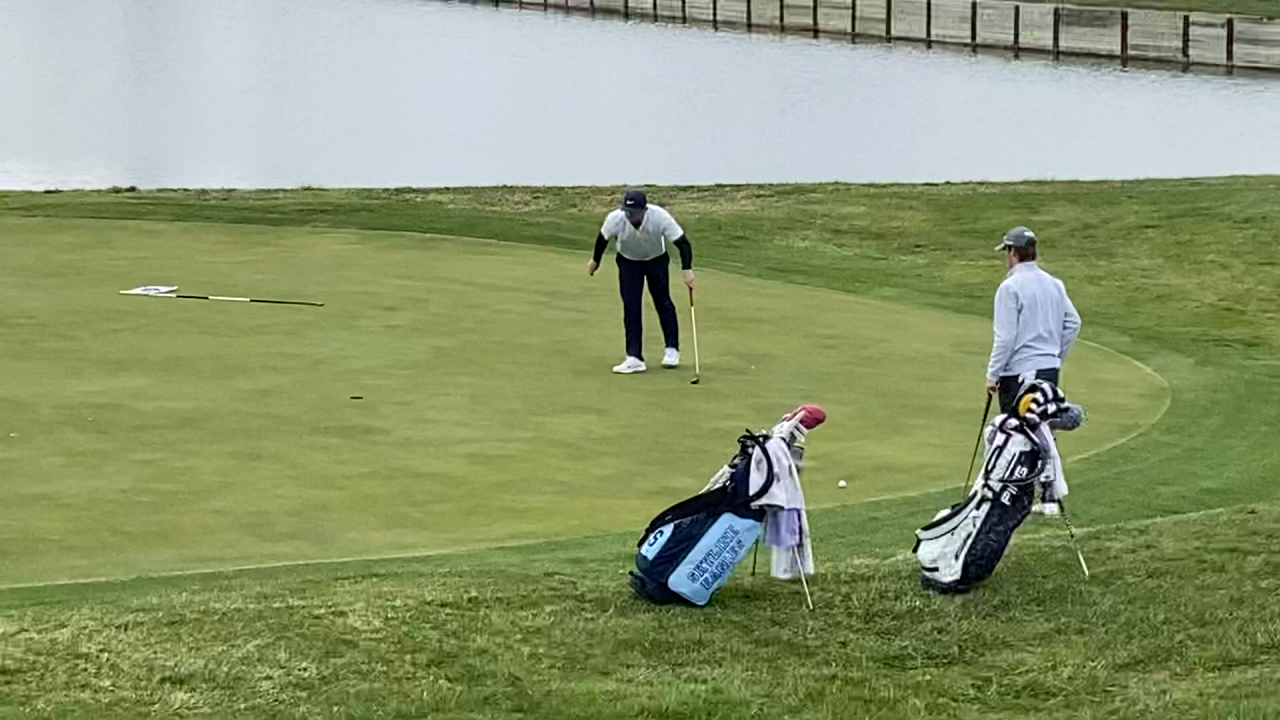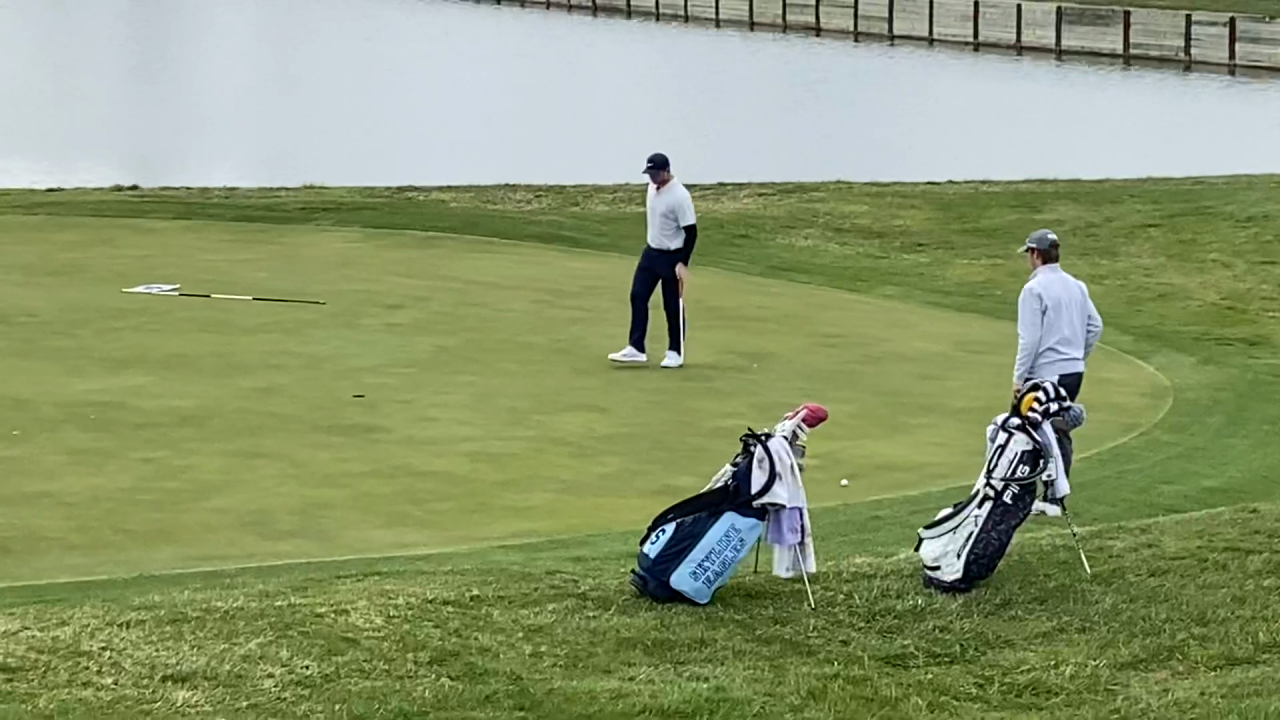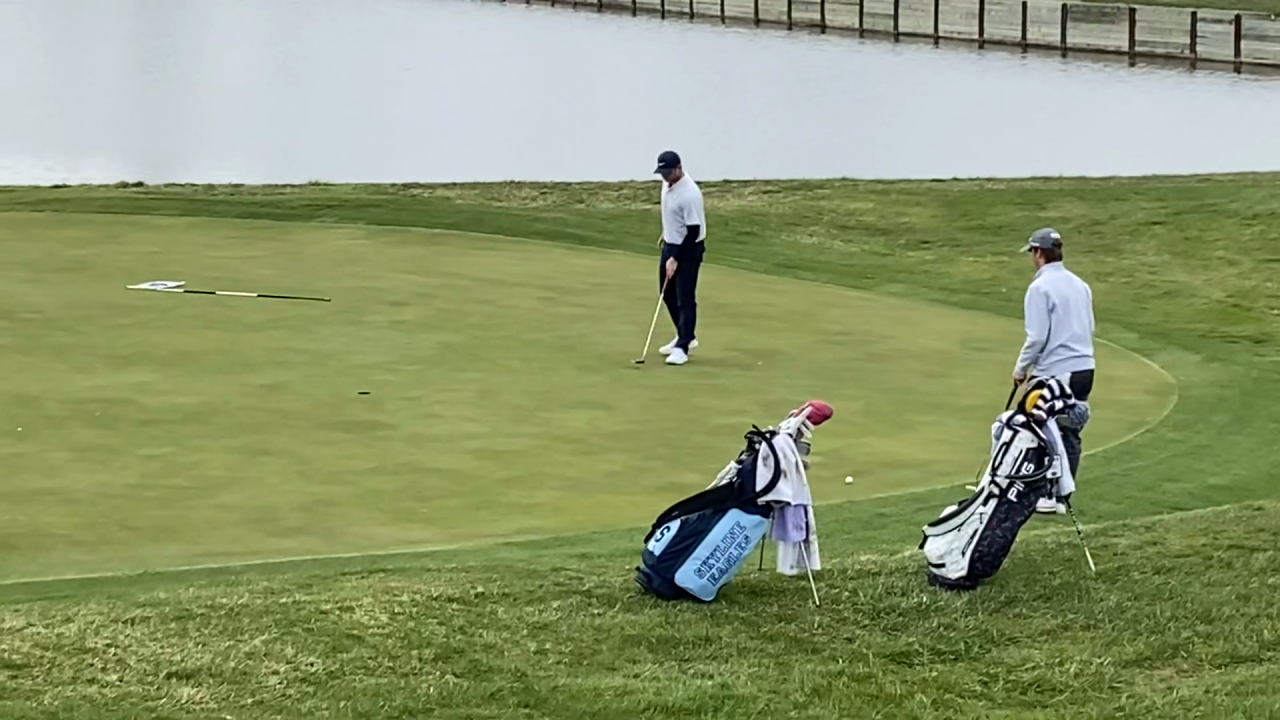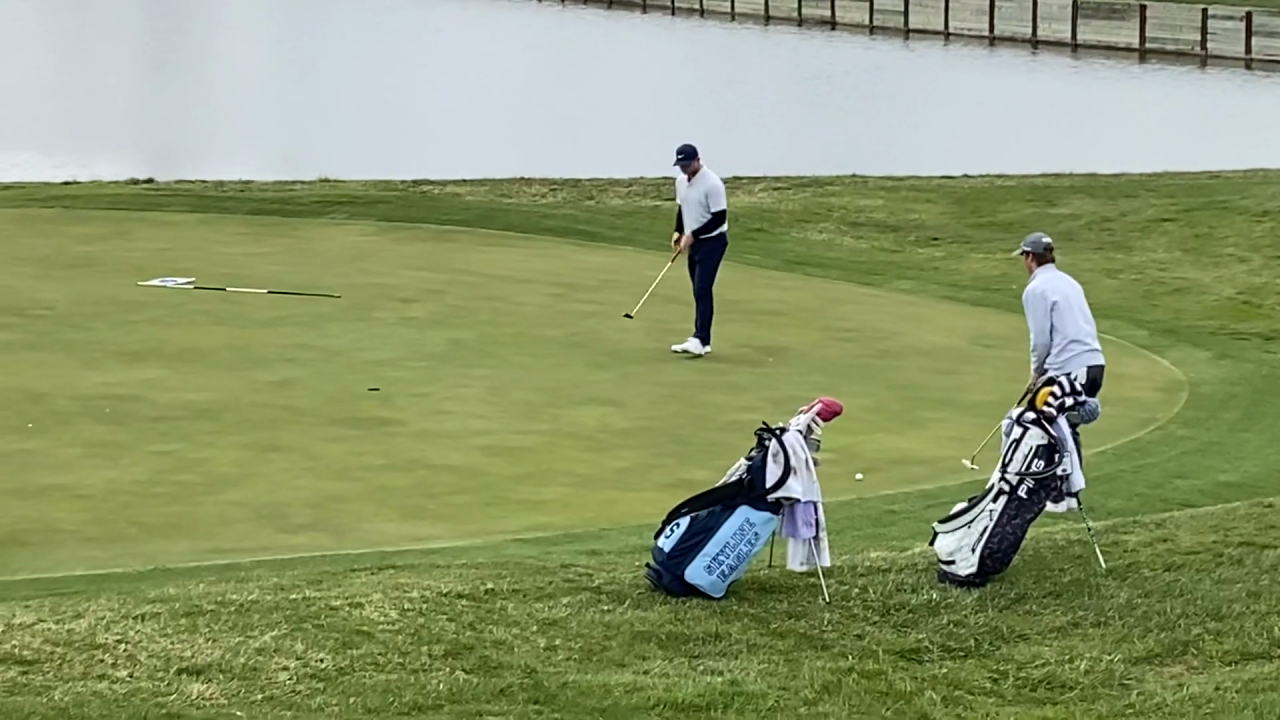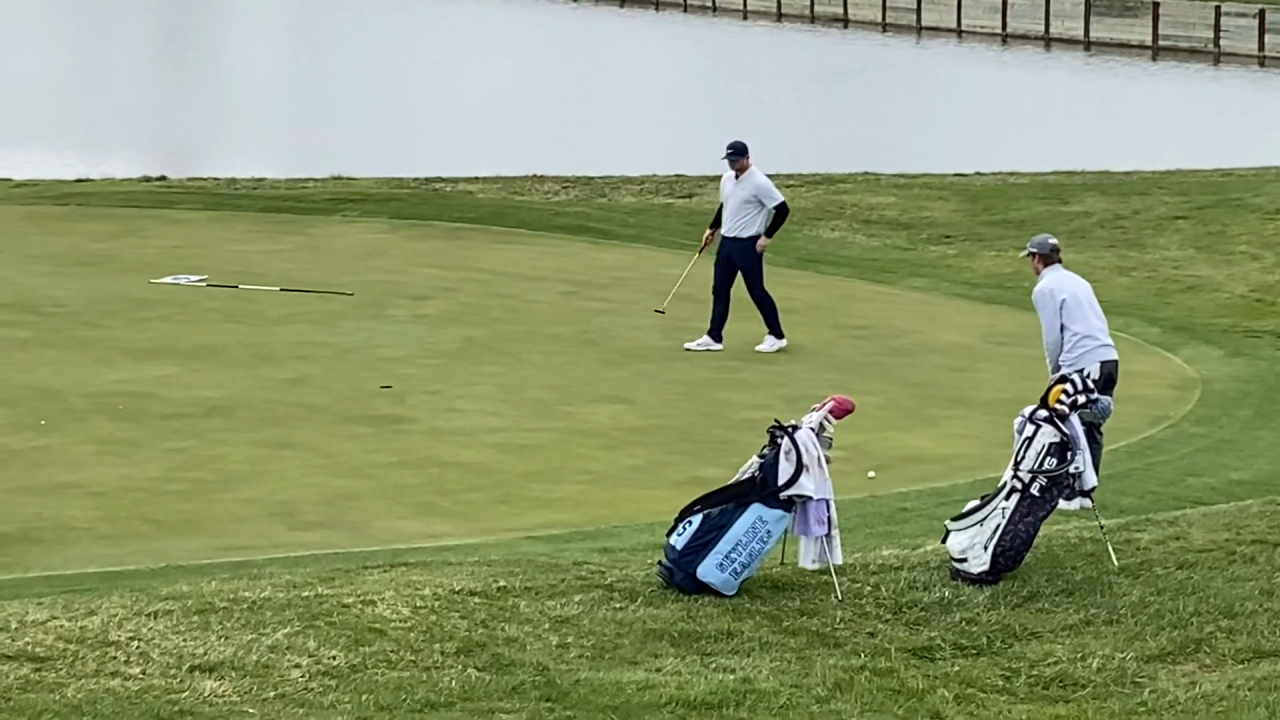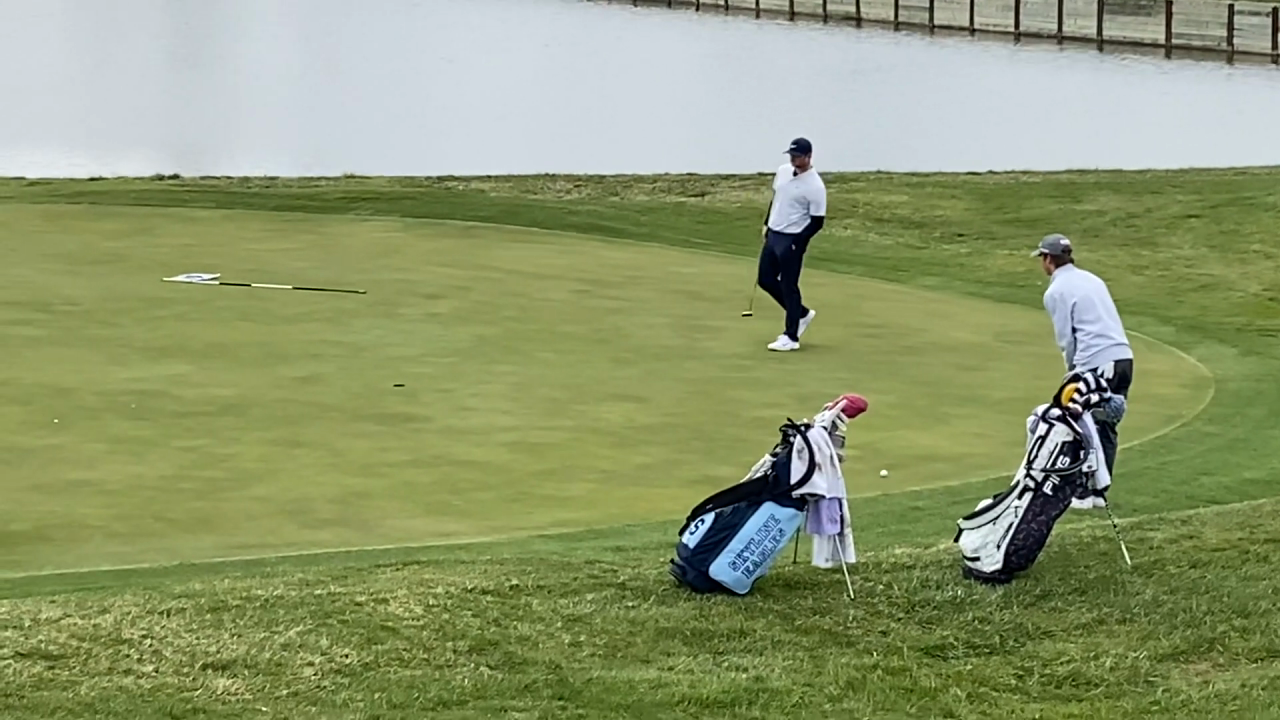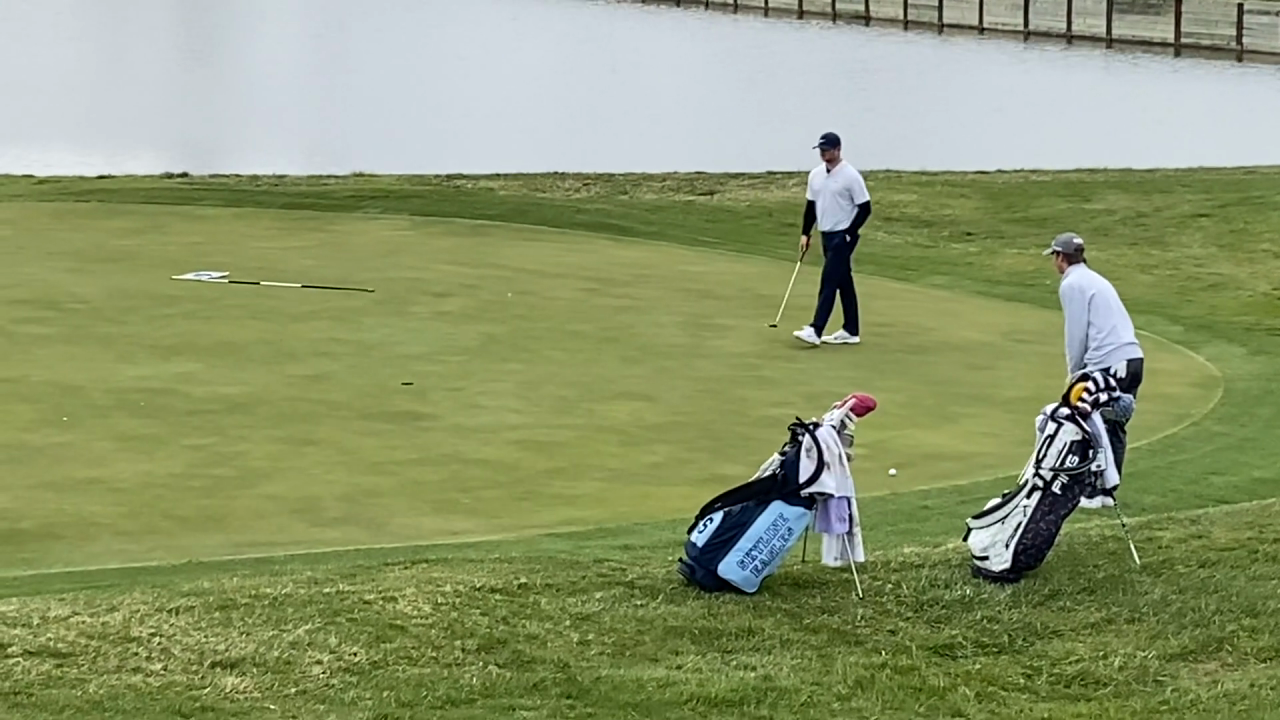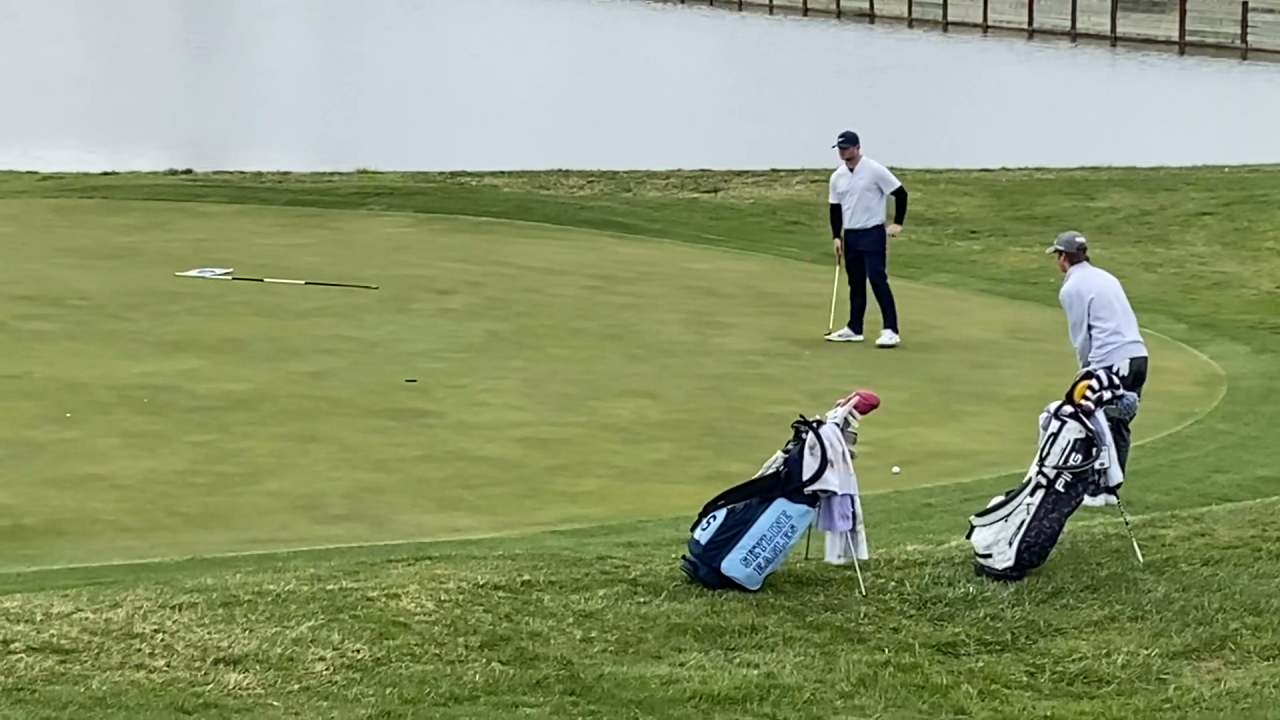
dt=0.5s
person 1, frame 1
left shoulder: (1010, 286)
right shoulder: (1054, 284)
left elbow: (1005, 338)
right elbow: (1073, 323)
left wrist: (992, 374)
left hip: (1020, 373)
right hip: (1049, 370)
person 1, frame 2
left shoulder: (1034, 288)
right shoulder: (1077, 286)
left elbow: (1029, 339)
right elbow: (1095, 326)
left wrist: (1018, 377)
left hip: (1043, 376)
right hip: (1072, 372)
right knee: (1060, 434)
person 1, frame 3
left shoulder: (1040, 287)
right shoulder: (1079, 284)
left elbow: (1037, 336)
right elbow: (1089, 327)
left wrist: (1022, 367)
left hip: (1054, 373)
right hip: (1083, 369)
right knee: (1069, 434)
left ankle: (1047, 496)
right ankle: (1060, 497)
person 1, frame 4
left shoulder: (1035, 289)
right shoulder: (1069, 282)
left elbow: (1041, 338)
left wrist: (1036, 371)
right wrist: (1044, 368)
left hip: (1068, 367)
right hip: (1093, 363)
right knee: (1069, 427)
person 1, frame 5
left shoulder: (1044, 288)
right shoulder: (1077, 280)
left elbow: (1053, 337)
left wrist: (1055, 372)
left hip: (1081, 365)
right hip: (1108, 360)
right knee: (1092, 428)
person 1, frame 6
left shoulder: (1056, 291)
right shoulder: (1091, 279)
left elbow: (1066, 338)
left wrist: (1074, 370)
left hip: (1095, 364)
right hip: (1123, 358)
right knee: (1106, 428)
left ankle: (1083, 493)
right ankle: (1098, 491)
person 1, frame 7
left shoulder: (1071, 284)
right shoulder: (1096, 280)
left elbow: (1077, 334)
left wrist: (1073, 373)
right wrist: (1081, 370)
left hip: (1107, 363)
right hip: (1133, 359)
right knee: (1115, 428)
person 1, frame 8
left shoulder: (1072, 288)
right shoulder: (1105, 277)
left elbow: (1081, 336)
left wrist: (1086, 368)
left hip: (1110, 362)
right hip: (1138, 356)
right knee: (1119, 426)
left ankle: (1095, 491)
right ankle: (1110, 488)
person 2, frame 1
left shoulder: (660, 217)
right shoulder: (615, 219)
left elbow: (683, 243)
right elbow: (603, 238)
left wrist: (687, 269)
right wrist: (595, 260)
left hip: (656, 261)
right hip: (628, 262)
left knee: (663, 304)
right knee: (631, 308)
left ankle: (672, 349)
right ankle: (634, 358)
person 2, frame 2
left shoulder: (680, 196)
right shoulder: (652, 187)
left elbow: (691, 232)
left wrist: (683, 263)
left hip: (672, 256)
right hip: (651, 252)
left knee: (672, 305)
right knee: (638, 296)
left ankle: (675, 352)
right ankle: (636, 349)
person 2, frame 3
left shoulder: (690, 193)
right shoulder: (668, 183)
left elbow: (693, 231)
left wrist: (676, 259)
left hip: (688, 250)
right hip: (671, 246)
left knee: (685, 298)
right knee: (668, 294)
left ankle: (682, 347)
right ankle: (686, 337)
person 2, frame 4
left shoulder: (712, 183)
right shoulder: (681, 180)
left elbow: (720, 218)
left wrist: (693, 235)
right wrist: (678, 231)
left hip: (712, 242)
right hip: (695, 242)
left knee: (702, 289)
right knee: (699, 290)
left ankle: (699, 339)
right ankle: (702, 340)
person 2, frame 5
left shoulder: (760, 183)
right shoulder: (726, 179)
left elbow: (783, 209)
left wrist: (767, 236)
right wrist: (712, 228)
left hip: (749, 245)
right hip: (727, 242)
left knee: (756, 290)
right knee: (719, 288)
left ankle: (776, 336)
right ankle: (713, 338)
person 2, frame 6
left shoulder: (815, 186)
right shoulder: (783, 171)
left elbow: (817, 222)
left wrist: (797, 243)
right wrist: (767, 223)
left hip: (792, 240)
right hip: (773, 235)
left knee: (788, 287)
right knee: (765, 280)
left ankle: (790, 336)
right ankle: (801, 314)
person 2, frame 7
left shoulder: (850, 176)
right shoulder: (815, 174)
left elbow: (865, 208)
right elbow: (810, 206)
left wrist: (850, 233)
right wrist: (805, 234)
left hip: (842, 237)
right hip: (827, 236)
left knee: (828, 281)
right knee: (843, 281)
left ankle: (816, 329)
right ankle: (850, 331)
person 2, frame 8
left shoulder: (876, 170)
right shoulder: (837, 176)
left elbow: (901, 194)
right elbow: (835, 208)
left wrist: (898, 222)
right wrist: (837, 236)
left hip: (873, 234)
right hip: (850, 235)
left knee: (877, 280)
right knee: (855, 283)
left ankle: (891, 329)
right ankle: (854, 329)
